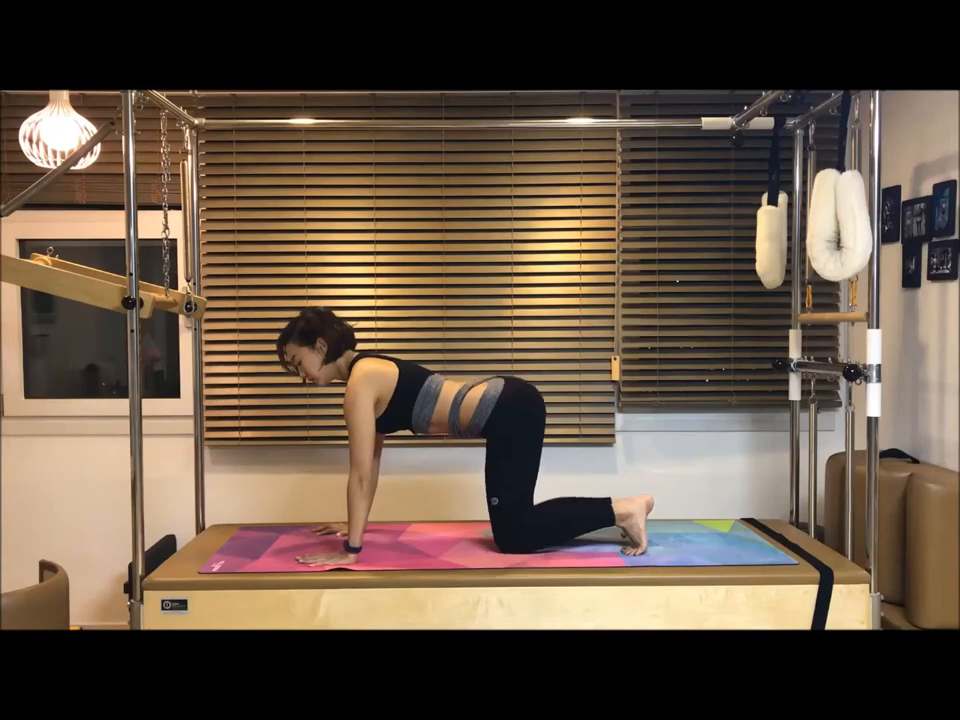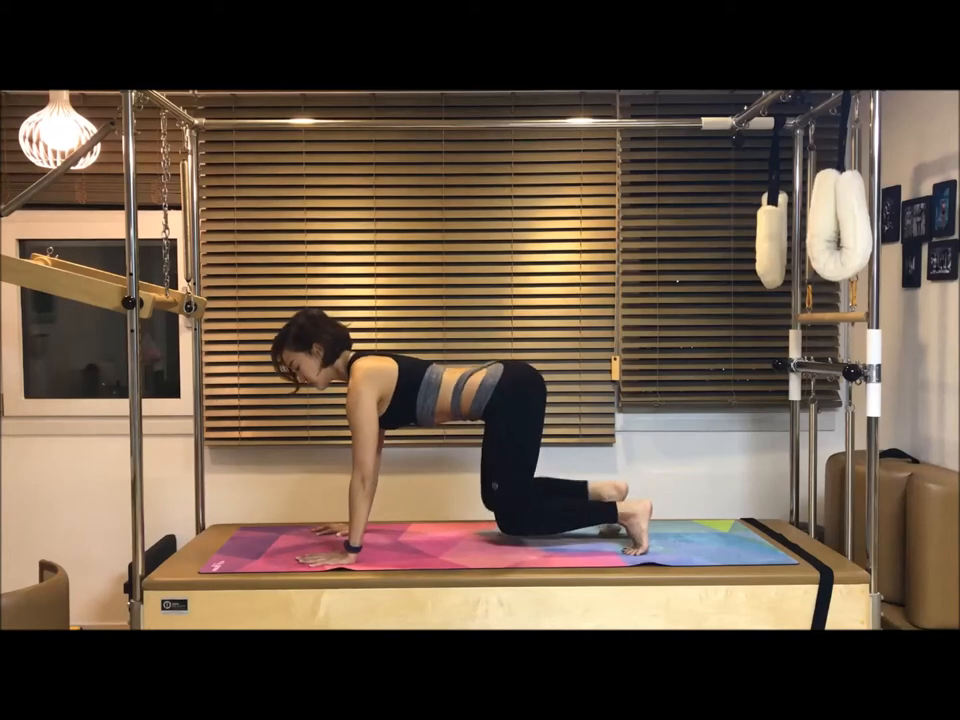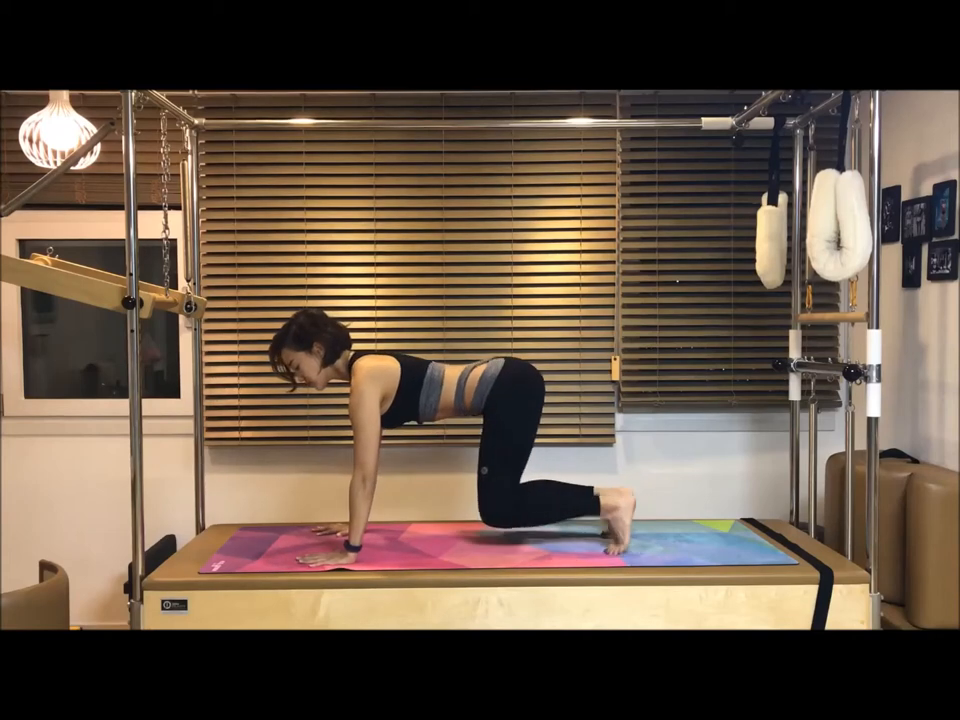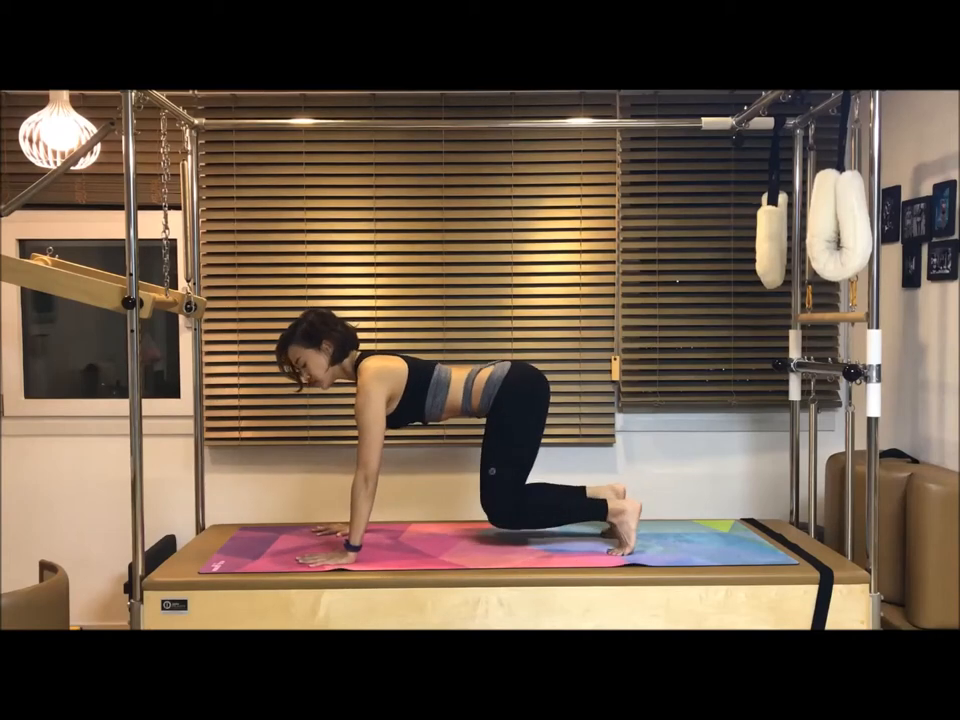
dt=0.3s
person 1, frame 1
left shoulder: (359, 384)
right shoulder: (369, 372)
left elbow: (361, 474)
right elbow: (372, 463)
left wrist: (351, 550)
right wrist: (355, 525)
left hip: (510, 413)
right hip: (509, 403)
left knee: (512, 537)
right knee: (513, 520)
left ankle: (624, 512)
right ankle: (625, 506)
person 1, frame 2
left shoulder: (361, 383)
right shoulder: (368, 371)
left elbow: (363, 474)
right elbow: (371, 464)
left wrist: (351, 549)
right wrist: (356, 524)
left hip: (512, 394)
right hip: (509, 386)
left knee: (514, 517)
right knee: (499, 496)
left ankle: (627, 511)
right ankle: (601, 491)
person 1, frame 3
left shoulder: (365, 380)
right shoulder: (368, 371)
left elbow: (365, 473)
right elbow: (368, 465)
left wrist: (351, 549)
right wrist: (354, 524)
left hip: (511, 387)
right hip: (506, 384)
left knee: (497, 509)
right knee: (501, 494)
left ankle: (610, 505)
right ankle: (606, 497)
person 1, frame 4
left shoulder: (371, 379)
right shoulder: (371, 373)
left elbow: (367, 472)
right elbow: (367, 468)
left wrist: (350, 548)
right wrist: (355, 524)
left hip: (518, 389)
right hip: (508, 391)
left knee: (503, 509)
right knee: (500, 503)
left ankle: (617, 509)
right ankle: (603, 494)
